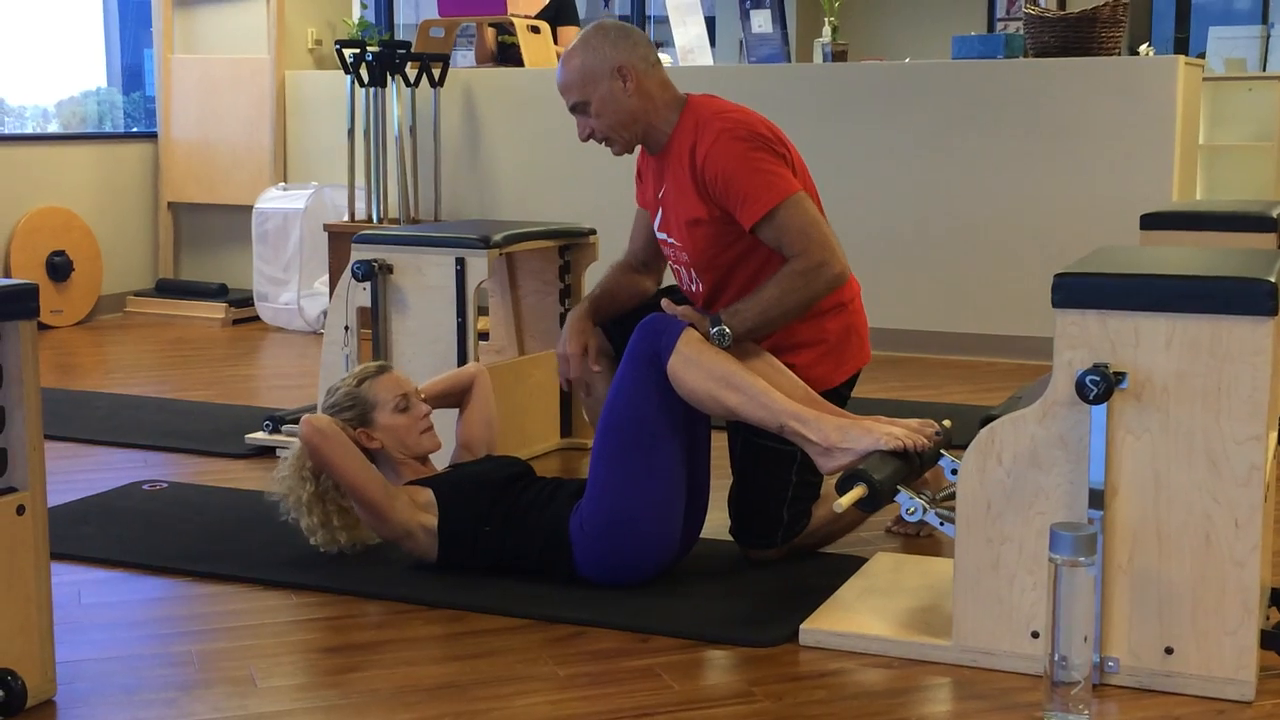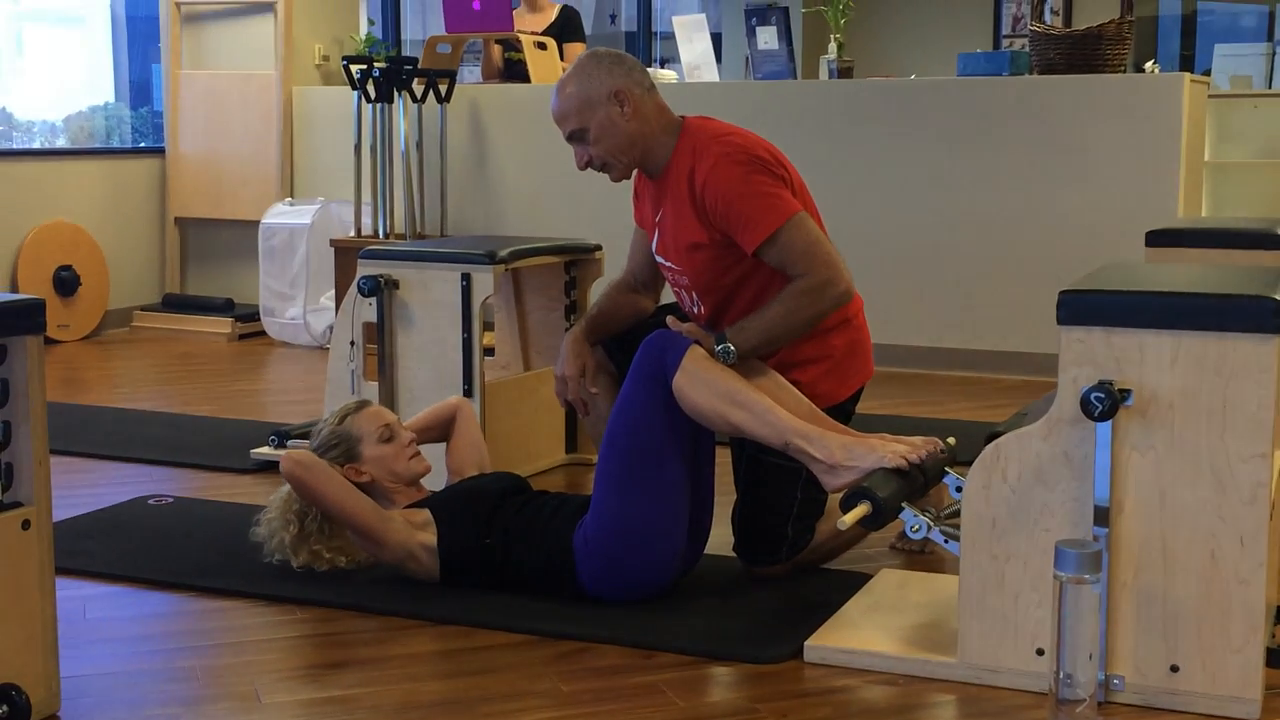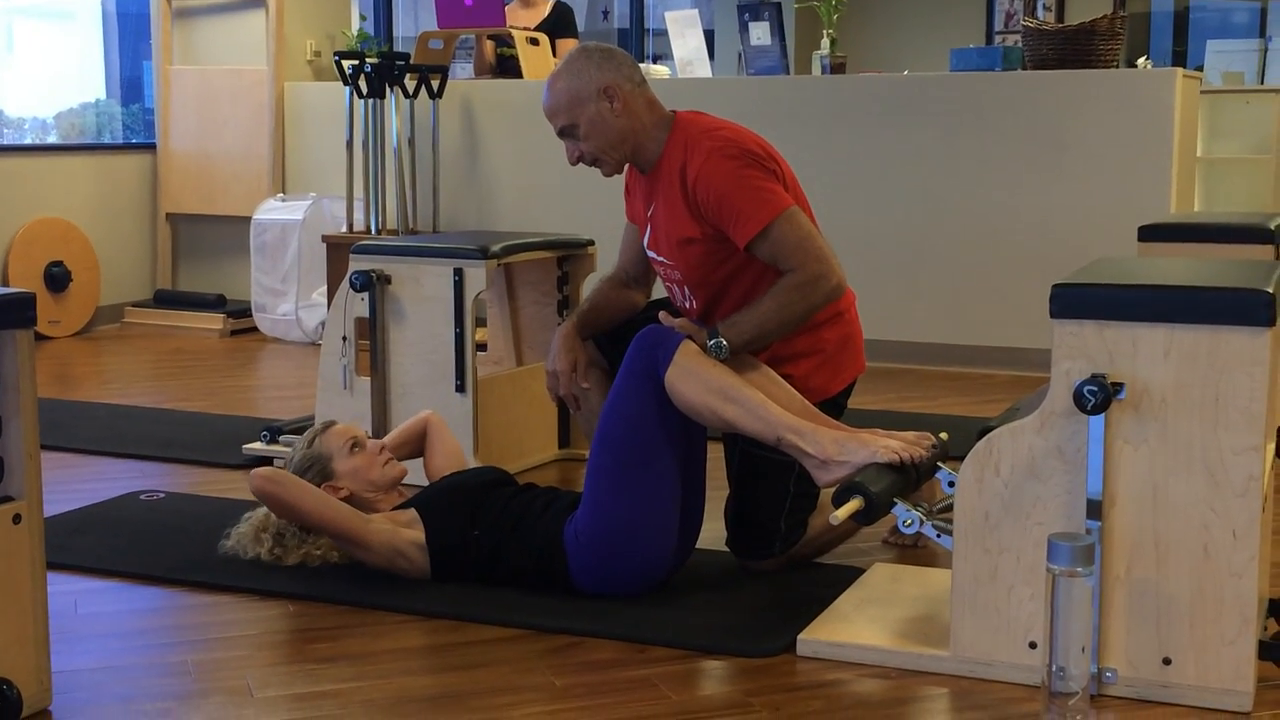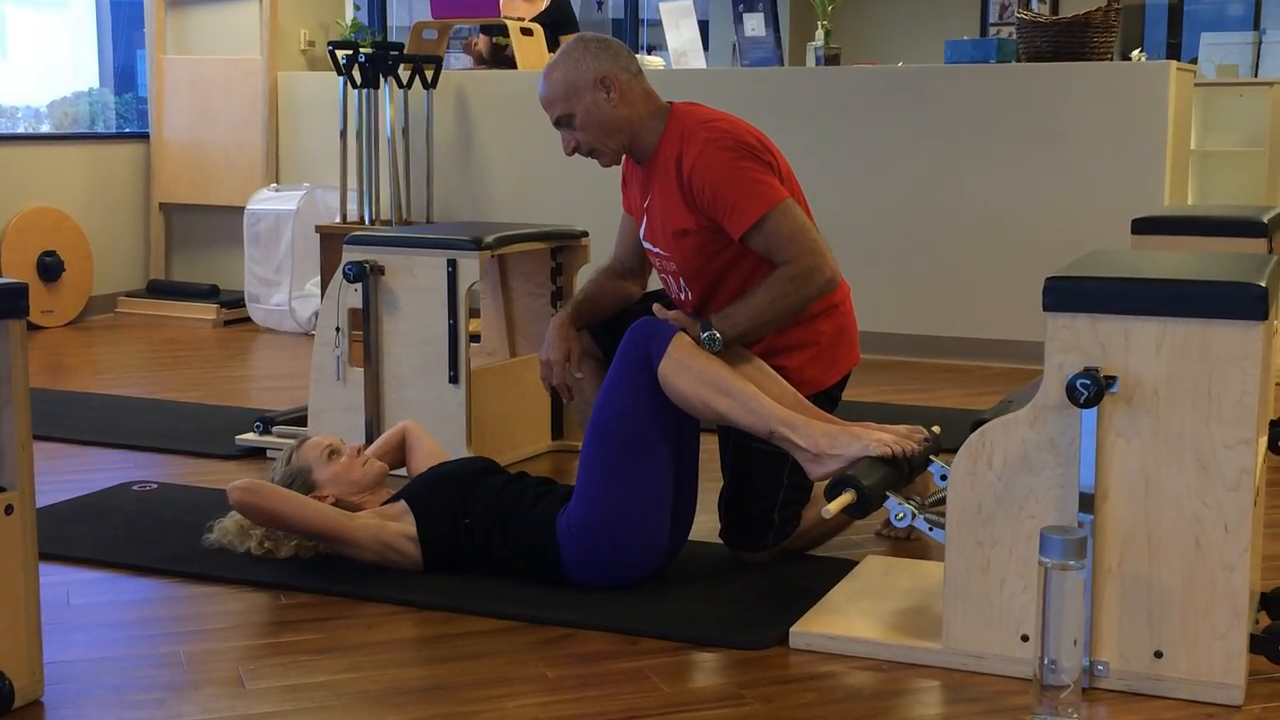
dt=1s
person 1, frame 1
left shoulder: (463, 471)
right shoulder: (400, 514)
left elbow: (475, 375)
right elbow: (313, 427)
left wrist: (410, 394)
right wrist: (377, 407)
left hip: (648, 529)
right hip: (607, 544)
left knee: (699, 331)
right knee: (657, 336)
left ankle: (849, 432)
right ankle: (824, 437)
person 1, frame 2
left shoulder: (458, 496)
right shoulder: (399, 537)
left elbow: (458, 407)
right elbow: (293, 462)
left wrist: (397, 431)
right wrist: (362, 445)
left hip: (652, 546)
right hip: (613, 560)
left knee: (695, 352)
right knee: (663, 354)
left ankle: (843, 451)
right ankle: (828, 454)
person 1, frame 3
left shoulder: (439, 499)
right shoulder: (384, 539)
left elbow: (429, 420)
right elbow: (263, 480)
left wrist: (376, 451)
right wrist: (341, 464)
left hip: (641, 541)
right hip: (603, 556)
left knee: (695, 345)
right knee: (654, 348)
left ankle: (836, 445)
right ankle: (822, 450)
person 1, frame 4
left shoulder: (424, 495)
right shoulder: (376, 533)
left elbow: (408, 427)
right elbow: (243, 493)
left wrist: (369, 461)
right wrist: (327, 480)
left hip: (633, 532)
right hip: (597, 547)
left knee: (689, 337)
right knee: (649, 340)
left ankle: (829, 438)
right ankle: (815, 443)
person 2, frame 1
left shoulder: (726, 142)
right shoulder: (654, 150)
left elbow: (824, 267)
right elbow: (641, 268)
left wrist: (716, 330)
right wrist: (583, 314)
left hip: (799, 350)
right hip: (727, 326)
left knee: (764, 541)
right knee: (594, 334)
person 2, frame 2
left shoulder: (725, 164)
right shoulder: (650, 171)
left elbow: (829, 285)
right elbow: (638, 286)
left wrist: (721, 347)
right wrist: (580, 336)
left hip: (803, 365)
right hip: (727, 343)
left knee: (768, 557)
right knee: (594, 358)
person 2, frame 3
left shoulder: (716, 159)
right shoulder: (642, 166)
left elbow: (822, 279)
right elbow: (629, 282)
left wrist: (713, 342)
right wrist: (572, 330)
left hip: (795, 360)
right hip: (717, 335)
left knee: (760, 550)
right knee: (584, 352)
person 2, frame 4
left shoulder: (712, 150)
right shoulder: (638, 156)
left elbow: (816, 272)
right elbow: (625, 274)
left wrist: (707, 334)
right wrist: (566, 320)
left hip: (788, 353)
right hip: (712, 327)
left knee: (753, 542)
right knee: (579, 343)
